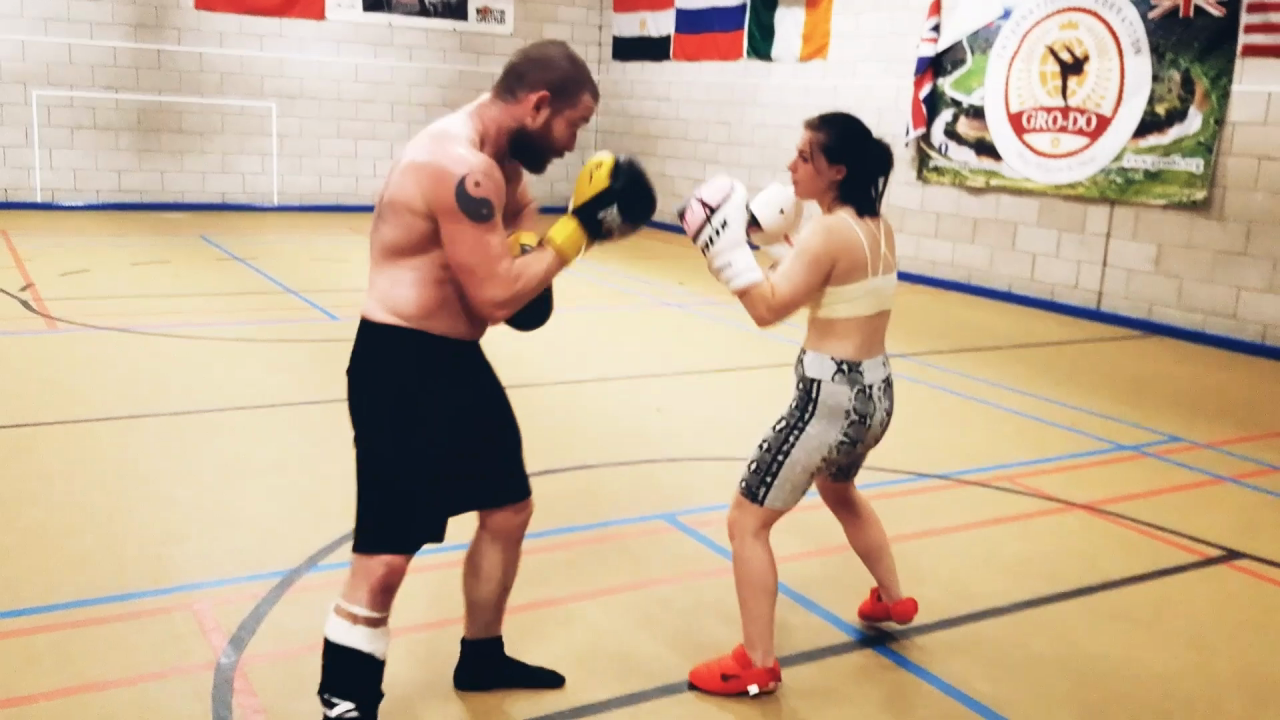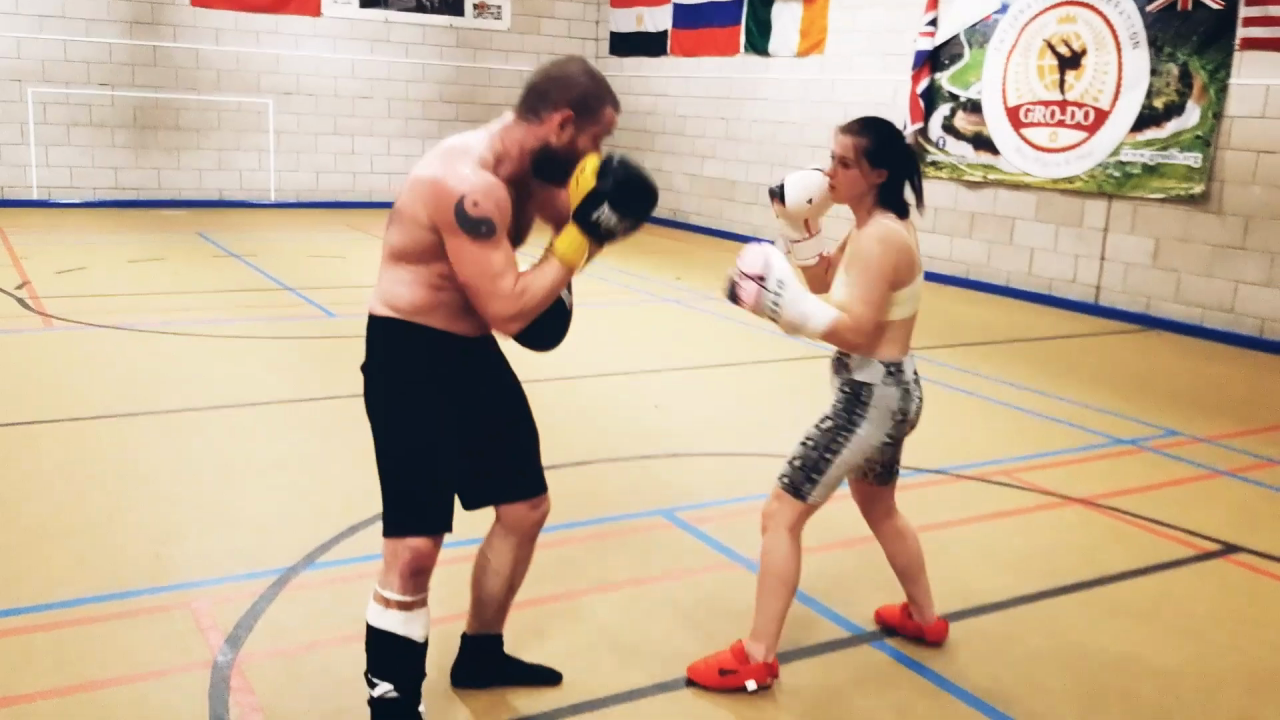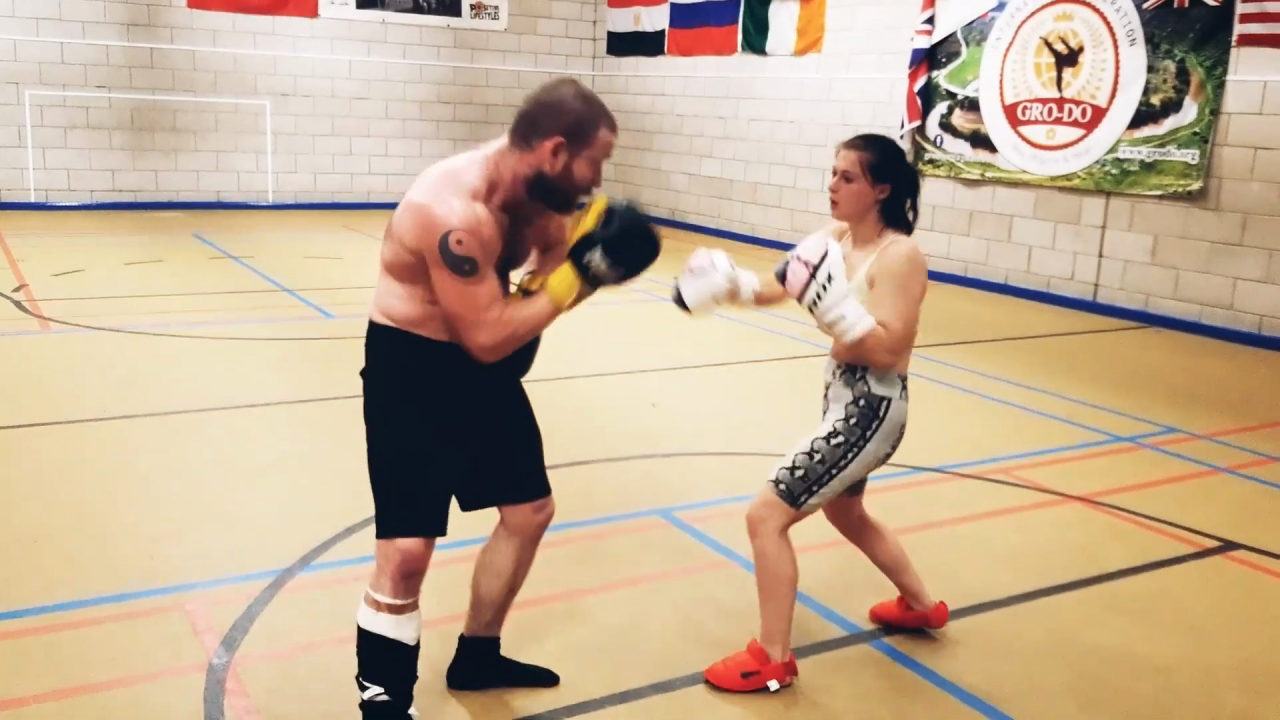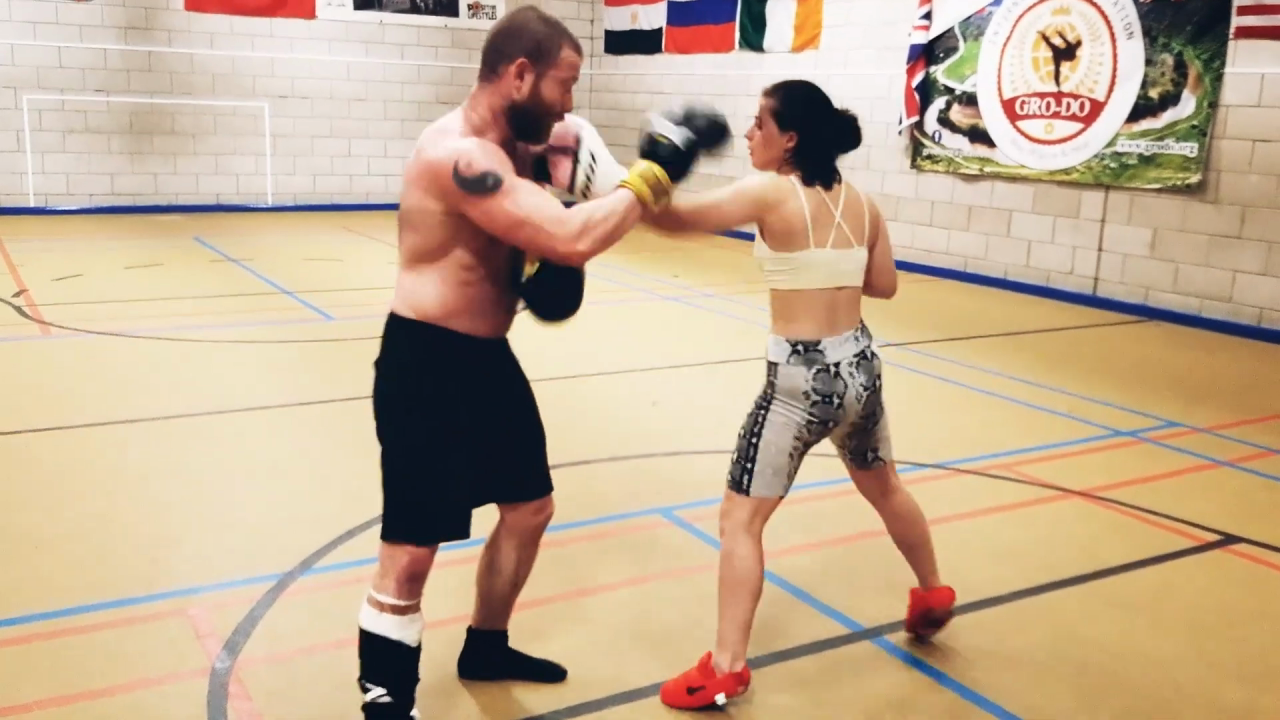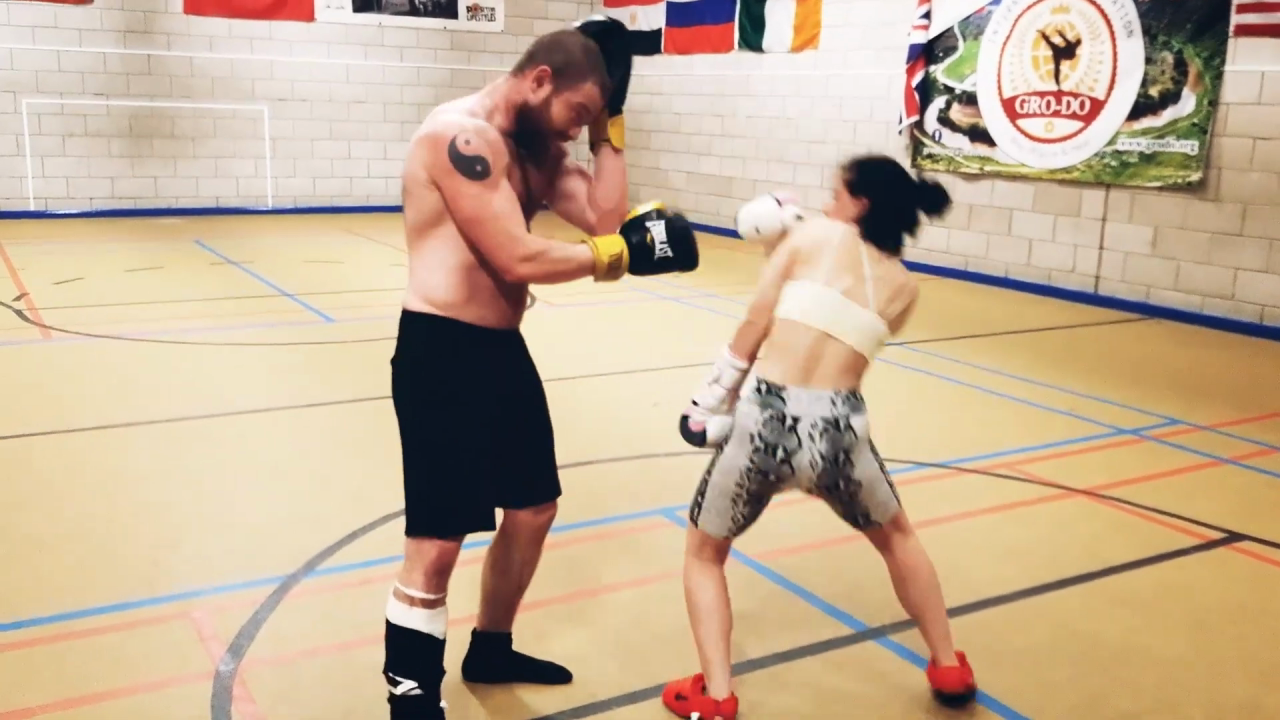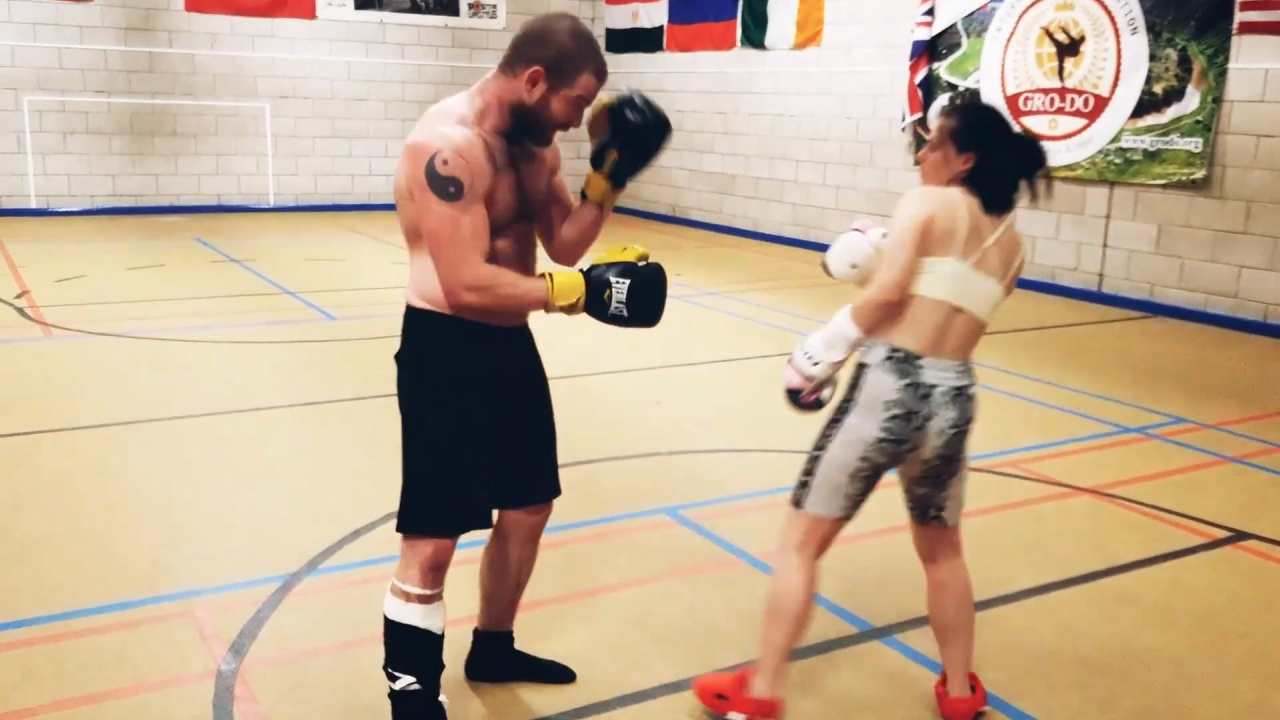
dt=0.3s
person 1, frame 1
left shoulder: (493, 149)
right shoulder: (463, 166)
left elbow: (523, 218)
right elbow: (496, 297)
left wrist: (533, 243)
right wrist: (577, 229)
left hip: (456, 360)
right hip: (399, 365)
left knee: (509, 511)
right knee: (385, 559)
left ankle: (482, 655)
person 1, frame 2
left shoulder: (531, 162)
right shoulder: (468, 184)
left elbow: (566, 219)
right elbow: (507, 311)
left wrist: (582, 227)
right wrist: (589, 230)
left hip: (474, 353)
right hip: (411, 359)
left knee: (524, 508)
right knee: (415, 546)
left ankle: (481, 655)
person 1, frame 3
left shoulder: (535, 182)
right shoulder: (456, 213)
left elbow: (555, 247)
right elbow: (488, 337)
left wrist: (538, 289)
right wrist: (577, 277)
left hip: (478, 362)
right hip: (409, 368)
left knee: (528, 511)
right knee: (406, 549)
left ankle: (477, 656)
person 1, frame 4
left shoulder: (520, 143)
right shoulder: (459, 156)
left elbow: (551, 231)
right elbow: (570, 241)
right wrist: (649, 174)
left hip: (487, 355)
right hip: (425, 362)
left knee: (529, 506)
right knee: (411, 551)
left ankle: (485, 647)
person 1, frame 5
left shoulder: (540, 150)
right shoulder: (462, 134)
left elbow: (600, 217)
right elbow: (519, 257)
left wrist: (612, 122)
right wrist: (624, 251)
left hip: (503, 349)
right hip: (441, 354)
left knee: (533, 510)
right knee: (435, 545)
left ankle: (490, 650)
person 1, frame 6
left shoulder: (535, 144)
right shoulder: (450, 144)
left elbow: (559, 240)
right elbow: (466, 282)
left wrist: (609, 174)
right wrist: (588, 288)
left hip: (512, 346)
right hip: (446, 353)
left knee: (528, 510)
right knee: (431, 542)
left ankle: (493, 648)
person 2, frame 1
left shoulder: (827, 233)
right shoulder: (875, 225)
left elbow: (767, 308)
left wrist: (722, 241)
right wrist: (781, 243)
left hip: (830, 397)
right hip: (872, 391)
left knee: (746, 523)
right knee: (840, 493)
left ankle: (757, 664)
right ankle: (892, 598)
person 2, frame 2
left shoulder: (882, 240)
right shoulder: (866, 227)
left elbow: (847, 333)
right elbow: (816, 280)
left wrist: (777, 295)
right wrist: (805, 233)
left hip: (870, 396)
right hip: (881, 394)
left knee: (780, 515)
right knee: (878, 507)
left ankle: (756, 656)
right ankle: (923, 616)
person 2, frame 3
left shoulder: (900, 257)
right shoulder: (839, 237)
left elbow: (889, 352)
right elbow: (787, 290)
left wrist: (827, 298)
right wrist: (731, 282)
left hip: (869, 412)
right hip: (847, 403)
left knee: (766, 518)
right knee: (847, 515)
left ankle: (773, 658)
right ankle: (921, 605)
person 2, frame 4
left shoulder: (770, 193)
right shoulder: (859, 202)
left elbow: (678, 217)
right elbow: (884, 286)
left hip: (800, 379)
right hip: (859, 369)
left knee: (740, 521)
right knee: (885, 489)
left ankle: (726, 669)
right ankle: (932, 594)
person 2, frame 5
left shoulder: (812, 232)
right shoulder: (903, 288)
left elbow: (755, 326)
left wrist: (714, 397)
left hip: (764, 421)
right hip: (837, 431)
left knee: (703, 553)
right knee: (897, 536)
right ankle: (949, 667)
person 2, frame 6
left shoulder: (929, 204)
right shoulder: (1012, 244)
left elbow: (886, 294)
left wrist: (820, 352)
left hip: (887, 395)
right hip: (950, 405)
left knee: (800, 544)
right knee: (942, 549)
